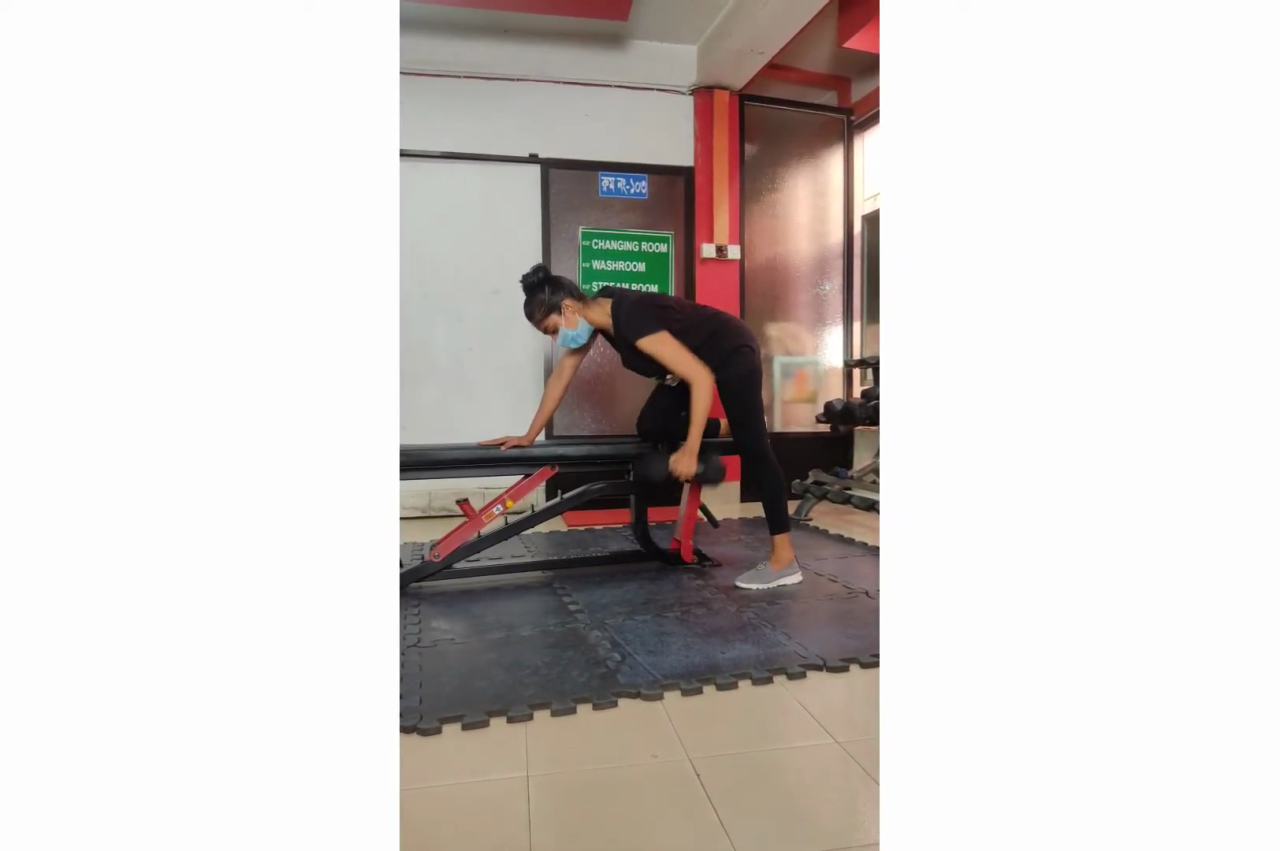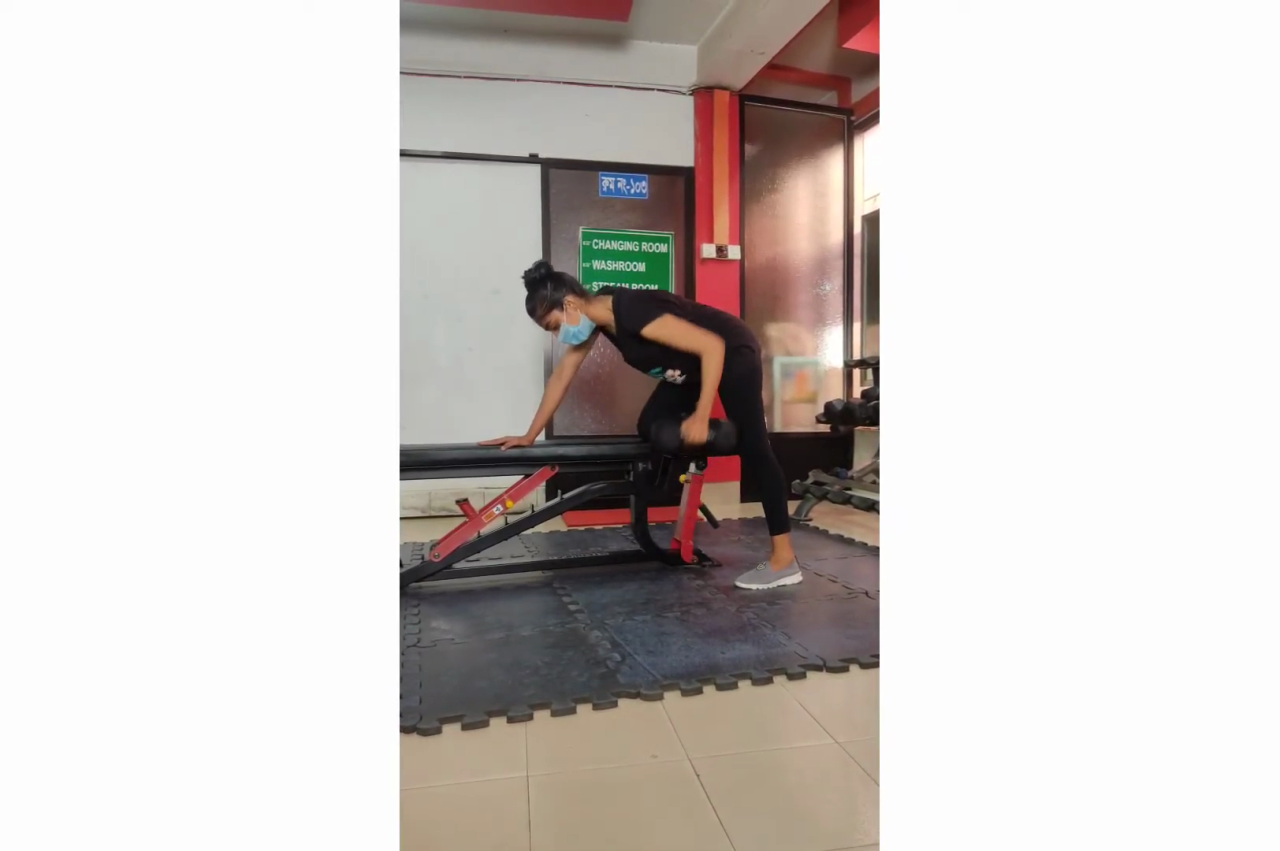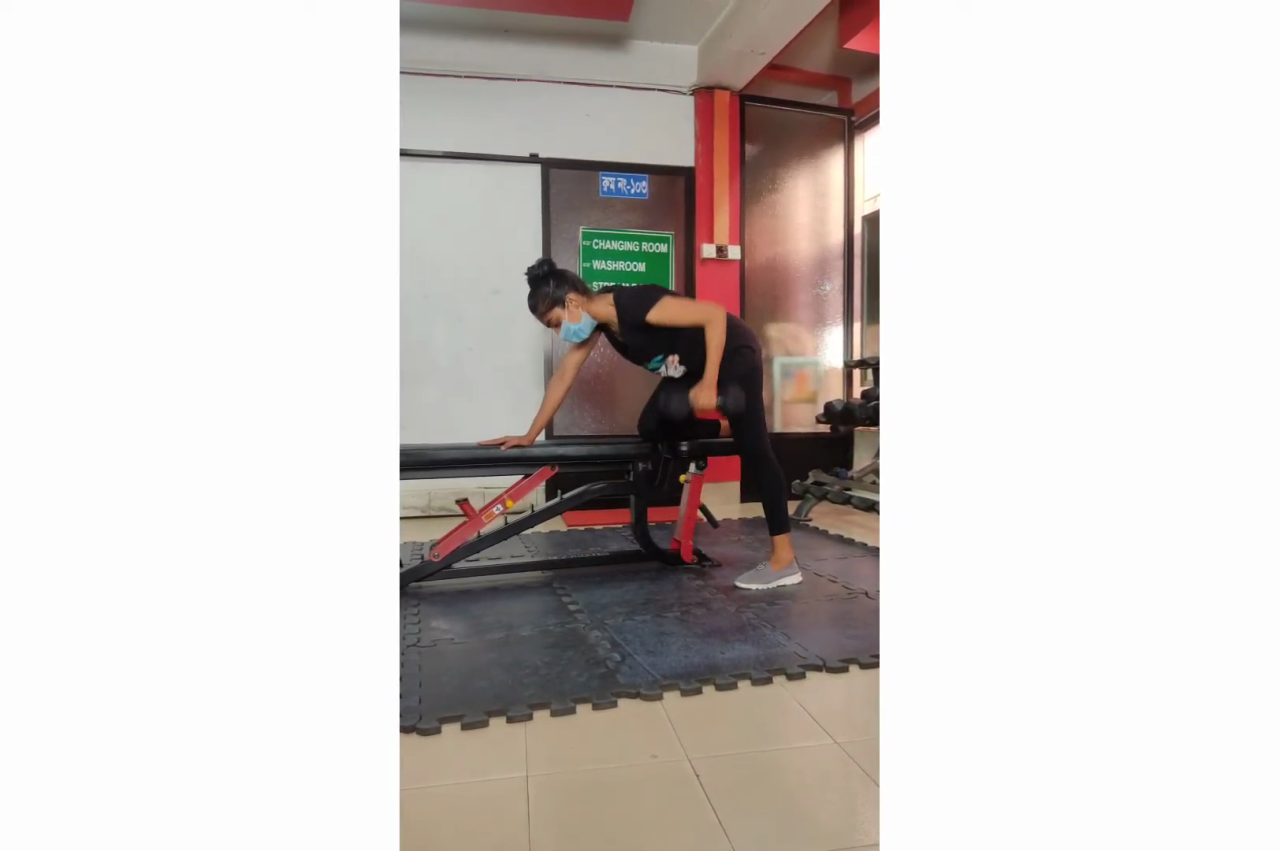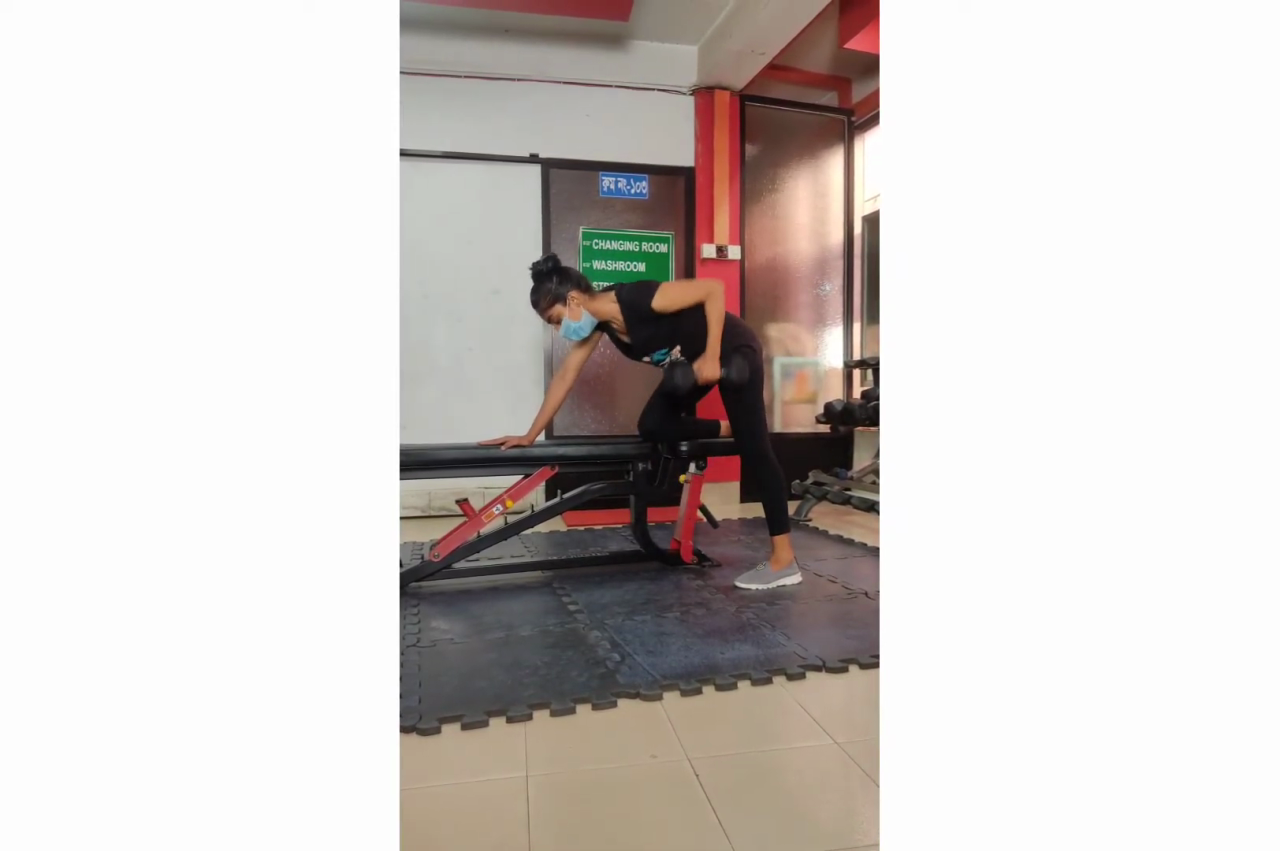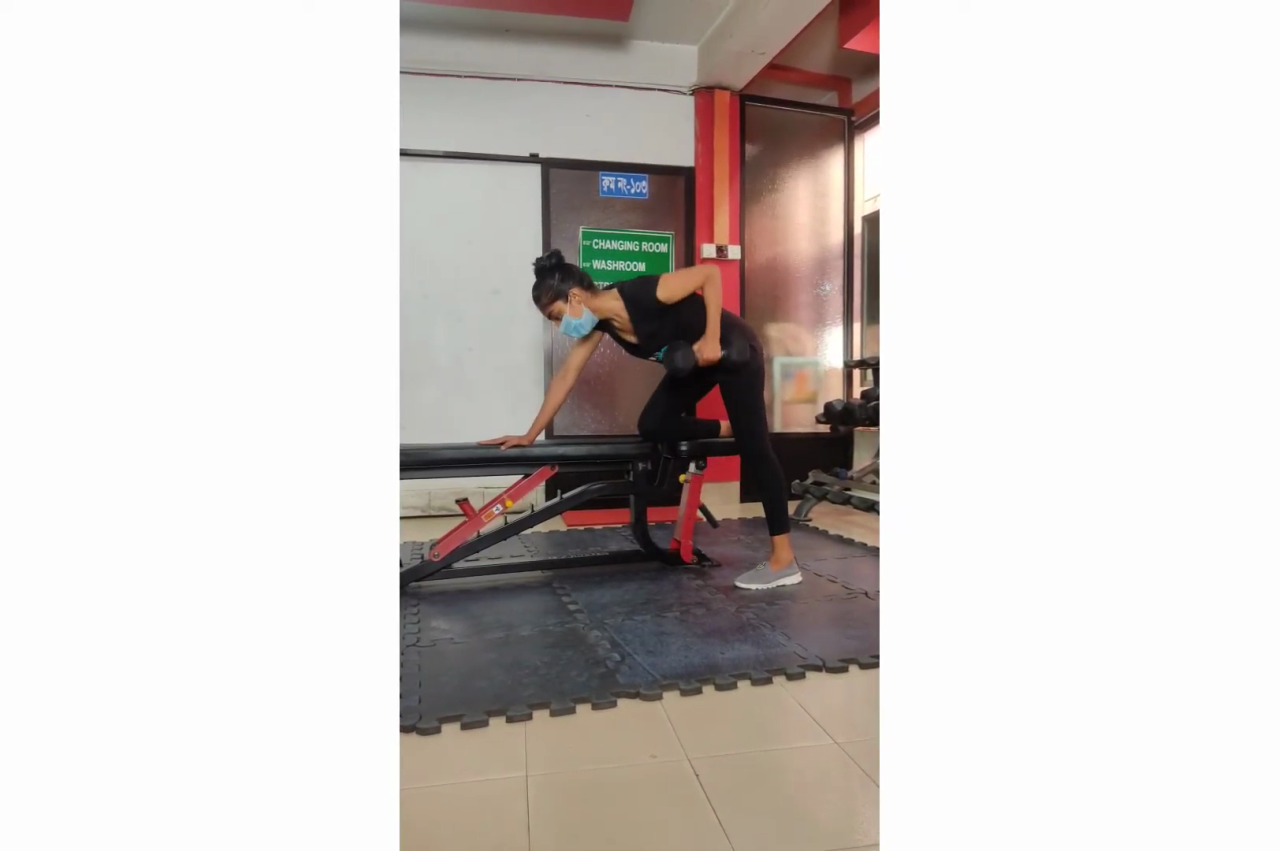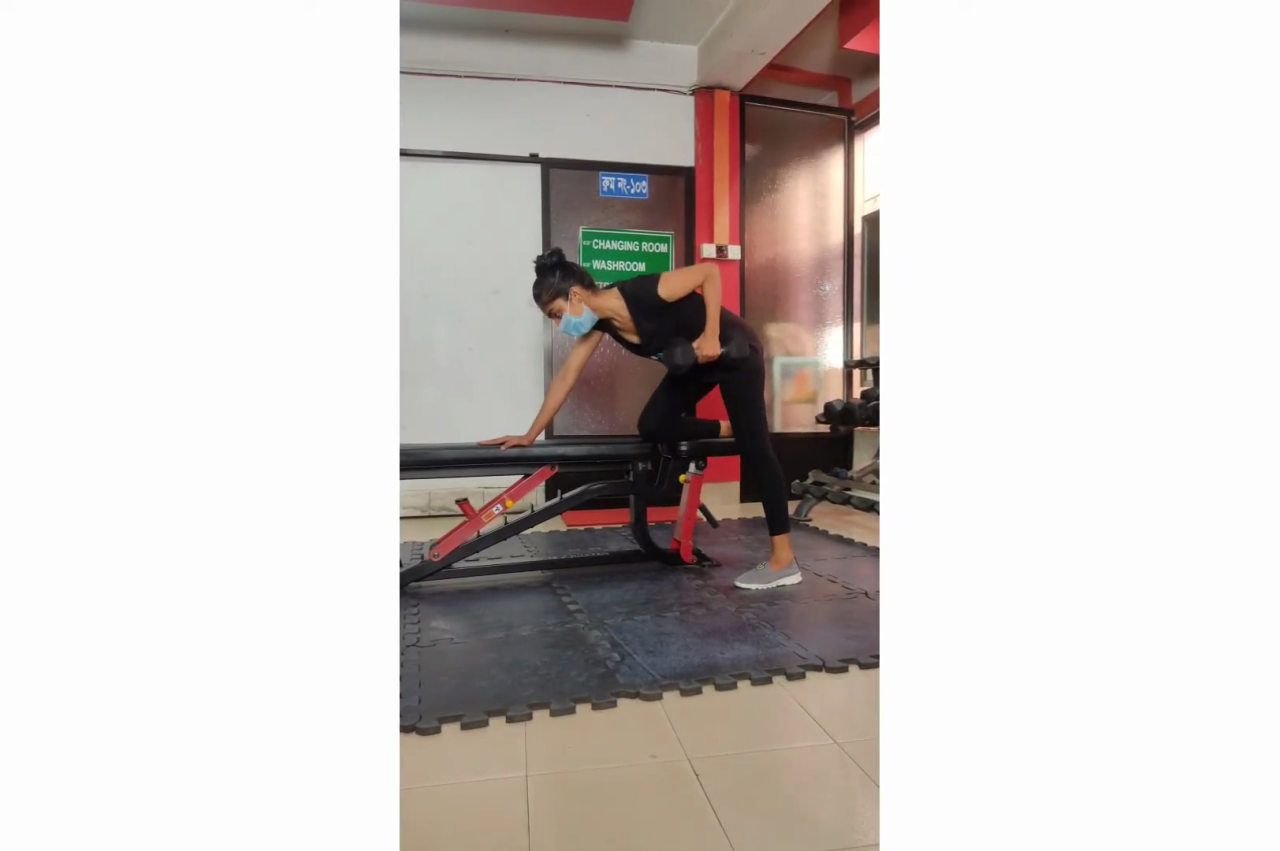
dt=0.1s
person 1, frame 1
left shoulder: (631, 319)
right shoulder: (595, 310)
left elbow: (702, 379)
right elbow: (562, 375)
left wrist: (691, 451)
right wrist: (529, 436)
left hip: (732, 350)
right hip: (697, 355)
left knee: (753, 450)
right knee: (651, 428)
left ankle: (784, 559)
right ankle: (734, 426)
person 1, frame 2
left shoulder: (633, 313)
right shoulder: (596, 314)
left elbow: (713, 346)
right elbow: (562, 374)
left wrist: (701, 417)
right wrist: (529, 436)
left hip: (731, 349)
right hip: (690, 362)
left knee: (753, 450)
right knee: (651, 427)
left ankle: (784, 560)
right ankle: (735, 427)
person 1, frame 3
left shoulder: (634, 306)
right shoulder: (597, 313)
left elbow: (714, 315)
right elbow: (564, 375)
left wrist: (709, 384)
right wrist: (530, 436)
left hip: (731, 350)
right hip: (691, 359)
left knee: (753, 450)
right knee: (652, 428)
left ankle: (784, 559)
right ankle: (736, 426)
person 1, frame 4
left shoulder: (638, 300)
right shoulder: (599, 317)
left elbow: (713, 288)
right elbow: (565, 376)
left wrist: (712, 357)
right wrist: (530, 436)
left hip: (732, 351)
right hip: (690, 360)
left knee: (754, 450)
right knee: (652, 427)
left ankle: (784, 560)
right ankle: (732, 429)
person 1, frame 5
left shoulder: (641, 295)
right shoulder: (600, 316)
left elbow: (710, 273)
right elbow: (567, 375)
left wrist: (711, 339)
right wrist: (530, 436)
right hip: (692, 358)
left knee: (754, 450)
right knee: (653, 427)
left ankle: (784, 559)
right ankle: (733, 428)
person 1, frame 6
left shoulder: (642, 294)
right shoulder: (601, 317)
left elbow: (709, 272)
right elbow: (568, 374)
left wrist: (710, 336)
right wrist: (530, 435)
right hip: (693, 358)
left knee: (754, 450)
right knee: (652, 427)
left ankle: (784, 560)
right ankle: (732, 428)
